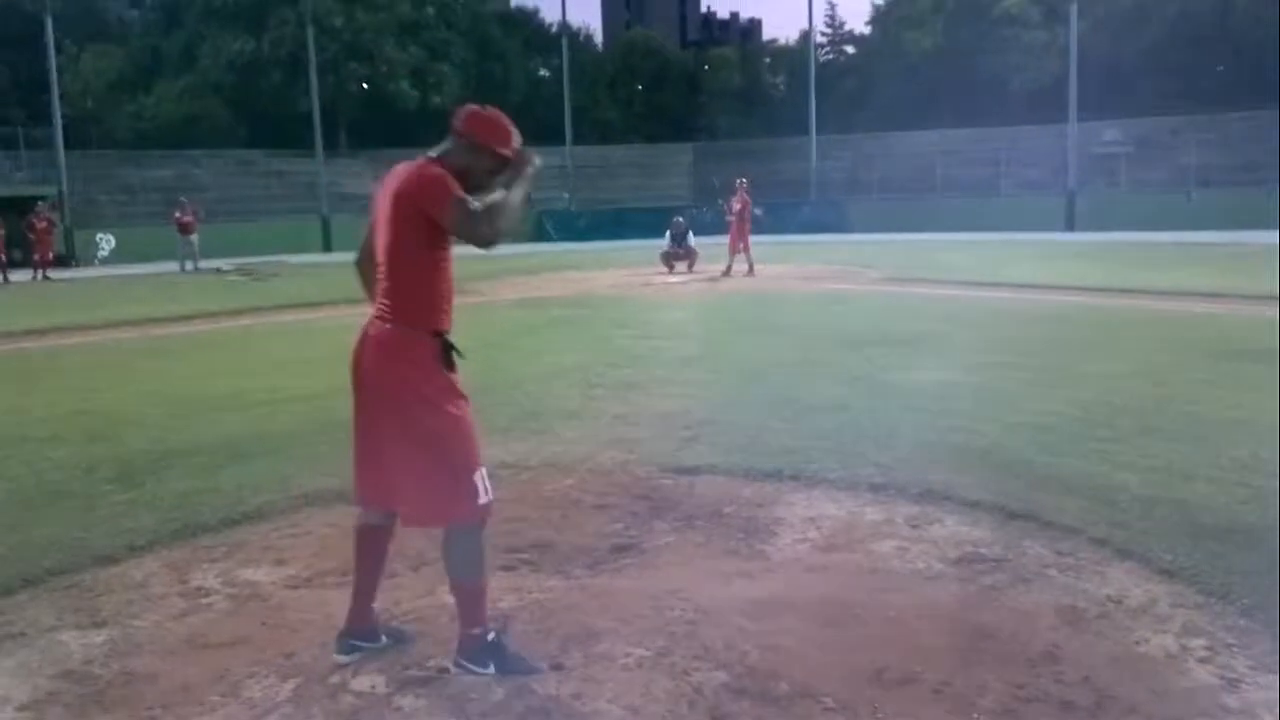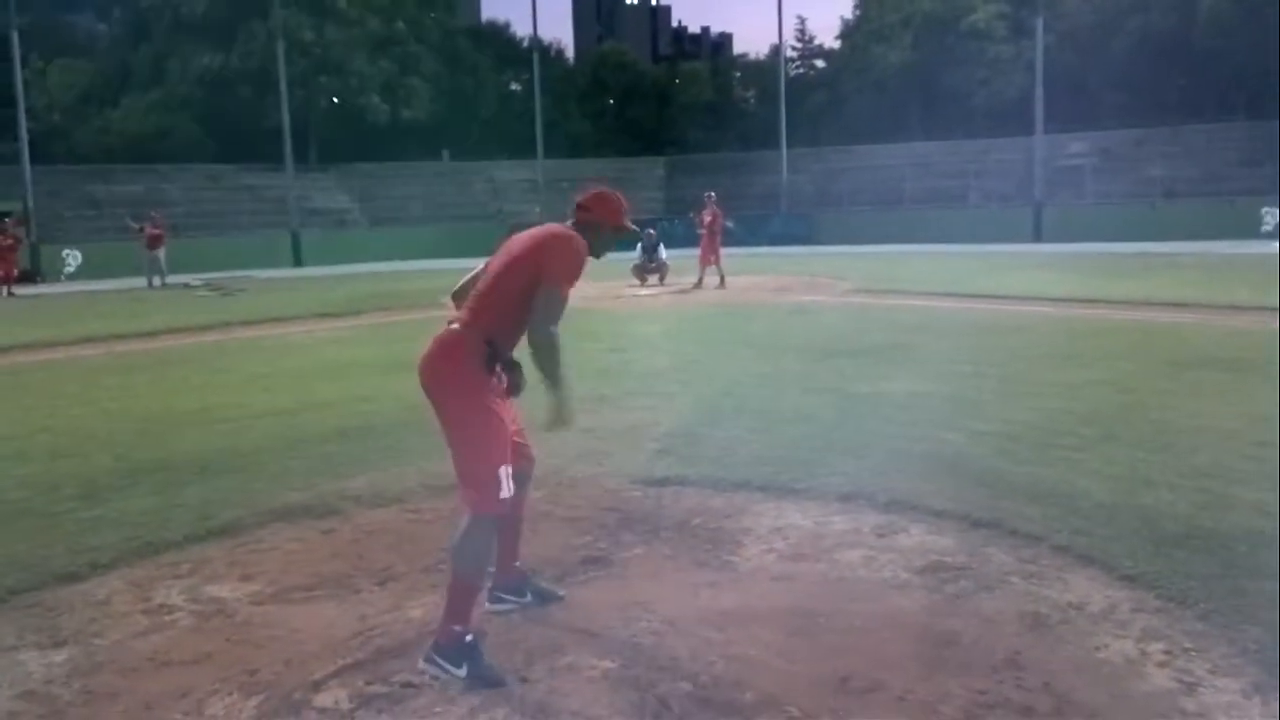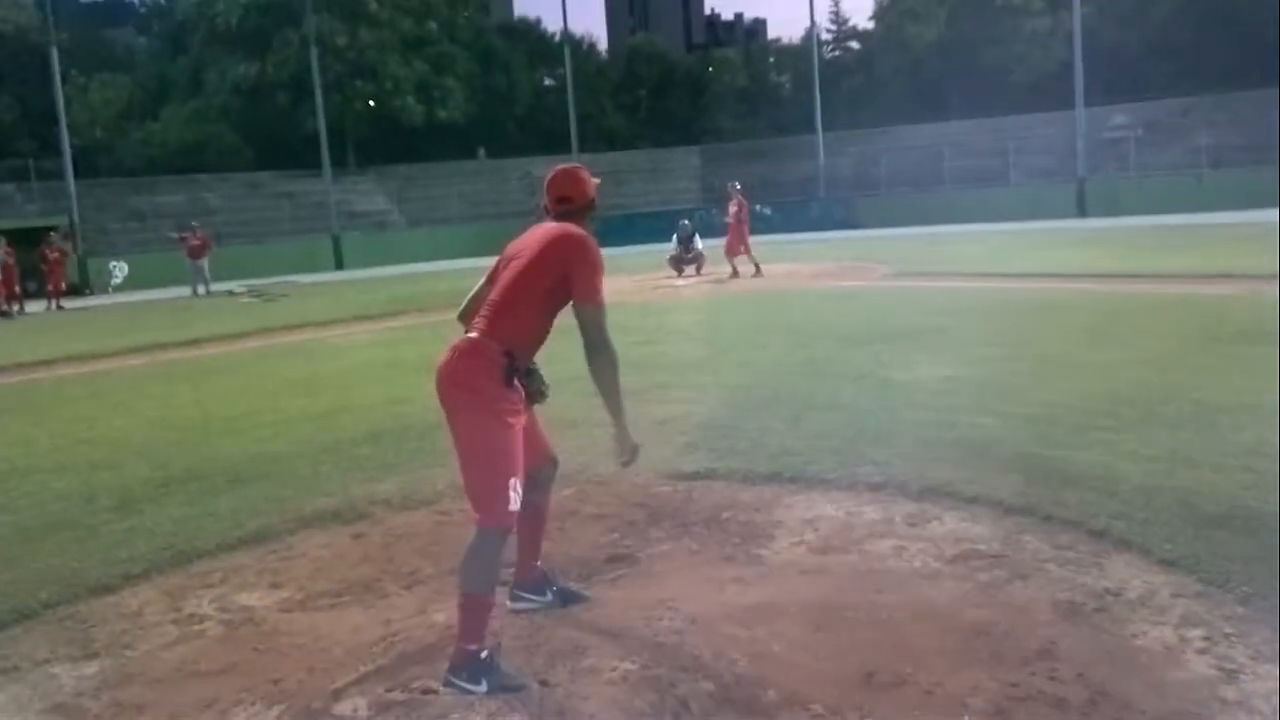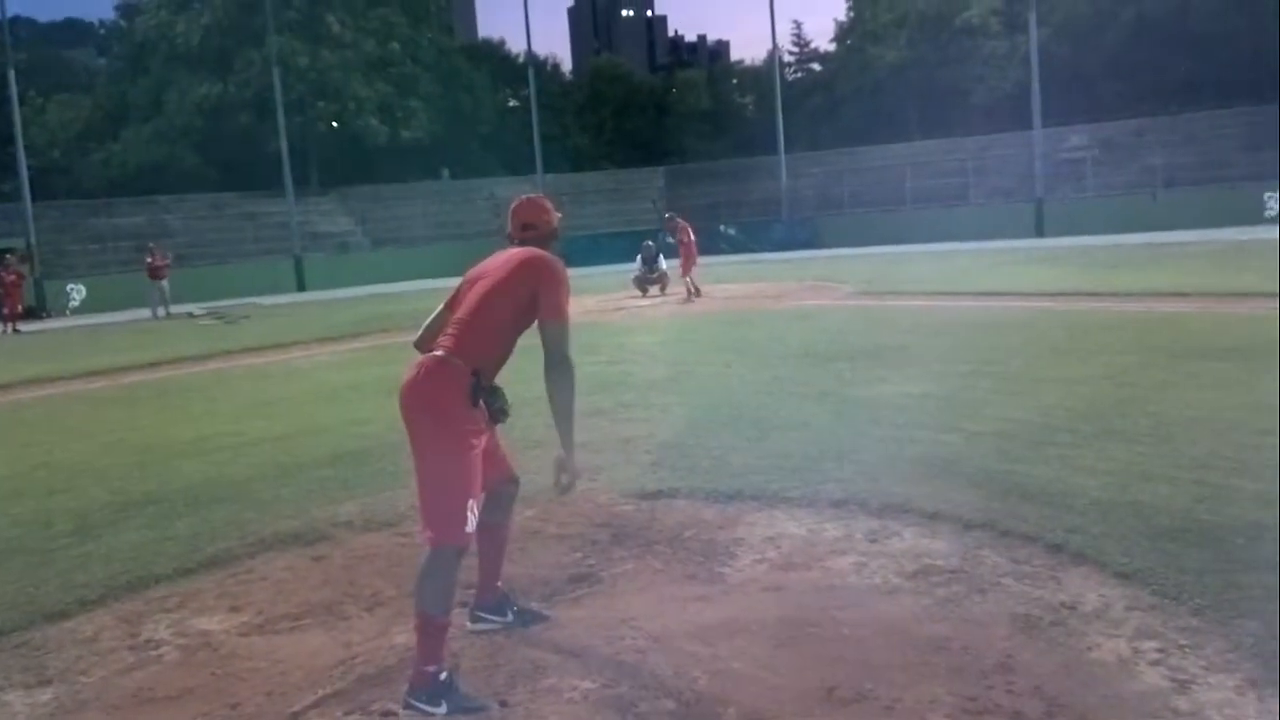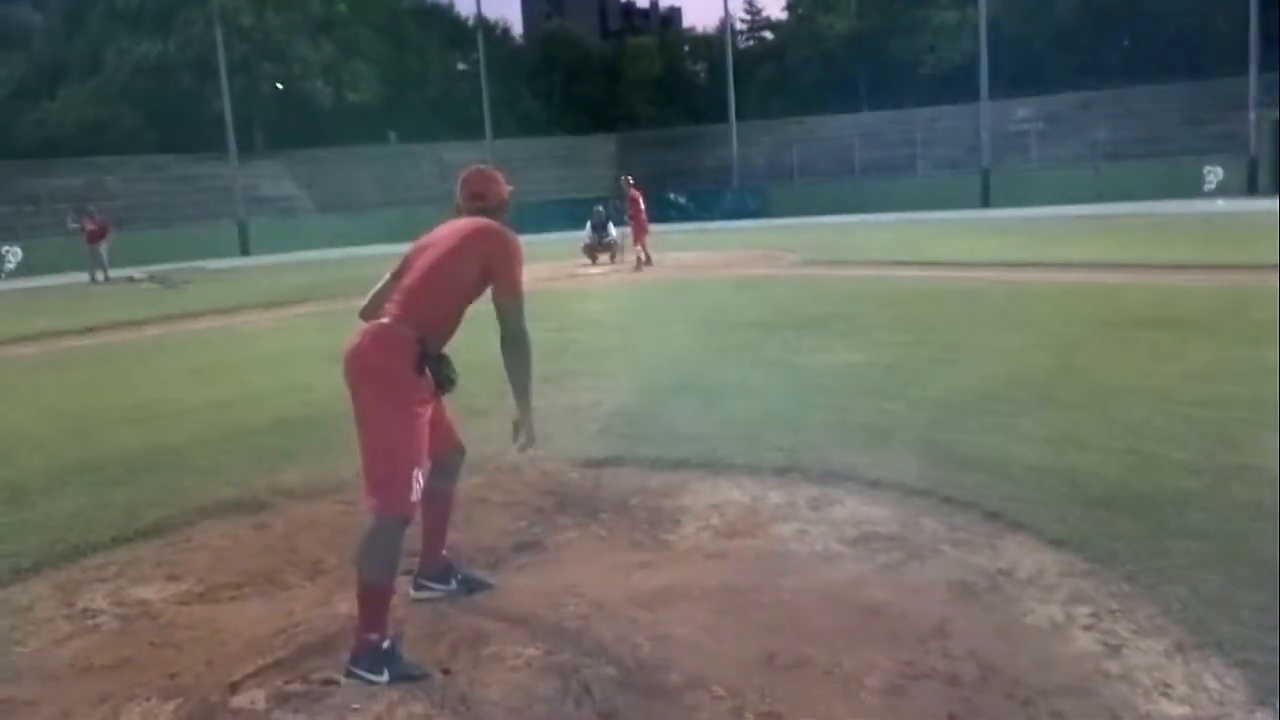
dt=1s
person 1, frame 1
left shoulder: (402, 177)
right shoulder: (430, 180)
left elbow: (367, 259)
right elbow: (487, 231)
right wrist: (522, 177)
left hip: (379, 346)
right hip: (416, 356)
left knee: (383, 495)
right knee: (469, 504)
left ankle: (360, 625)
right ankle: (476, 643)
person 1, frame 2
left shoulder: (539, 239)
right shoulder: (566, 243)
left elbow: (463, 293)
right elbow: (542, 330)
right wrist: (558, 394)
left hip: (471, 359)
right hip: (465, 365)
left knee: (517, 466)
right knee: (490, 498)
left ankle: (507, 582)
right ankle: (451, 643)
person 1, frame 3
left shoulder: (529, 239)
right shoulder: (578, 244)
left elbow: (468, 311)
right elbow: (597, 345)
right wrist: (620, 425)
left hip: (484, 369)
right hip: (481, 378)
left knee: (540, 470)
right knee: (500, 515)
left ankle: (529, 582)
right ankle: (468, 660)
person 1, frame 4
left shoulder: (490, 265)
right shoulder: (547, 267)
left elbow: (425, 338)
right elbow: (557, 362)
right wrist: (567, 448)
left hip: (444, 388)
right hip: (445, 396)
left knee: (501, 487)
right knee: (451, 536)
left ankle: (489, 602)
person 1, frame 5
left shoulder: (439, 235)
right shoulder: (499, 238)
left elbow: (370, 307)
right elbow: (513, 332)
right wrist: (524, 411)
left hip: (386, 356)
right hip: (392, 365)
left knee: (447, 456)
right knee: (396, 506)
left ankle: (433, 571)
right ankle: (369, 649)
